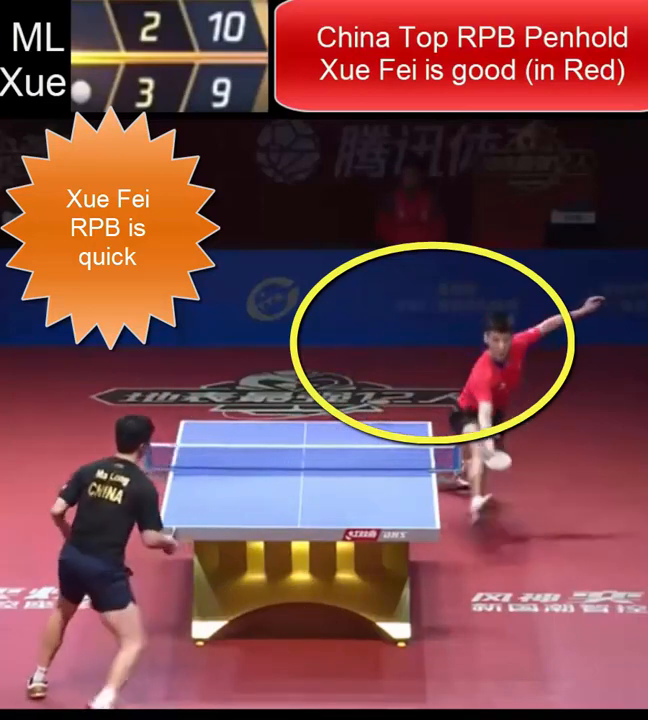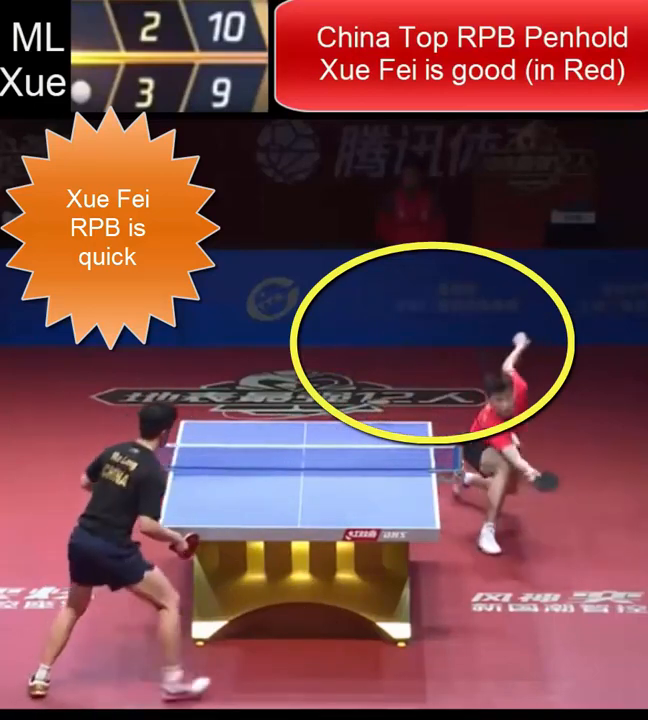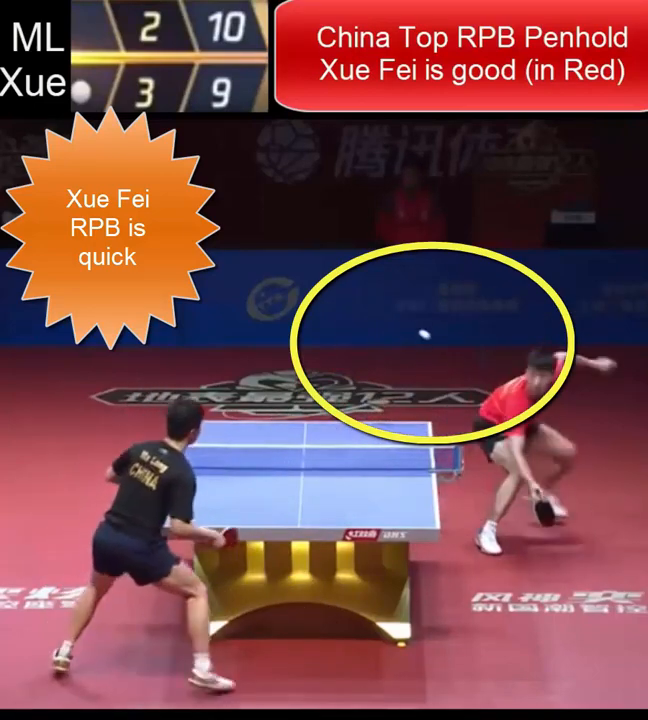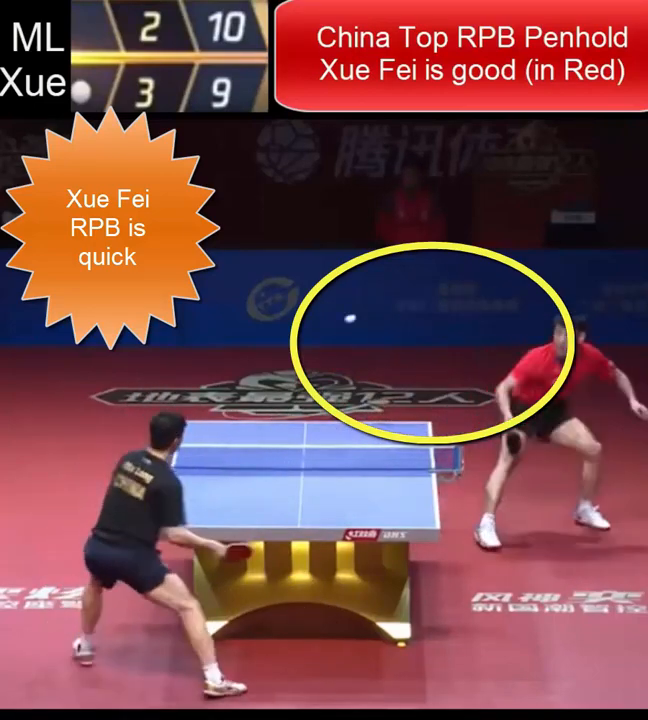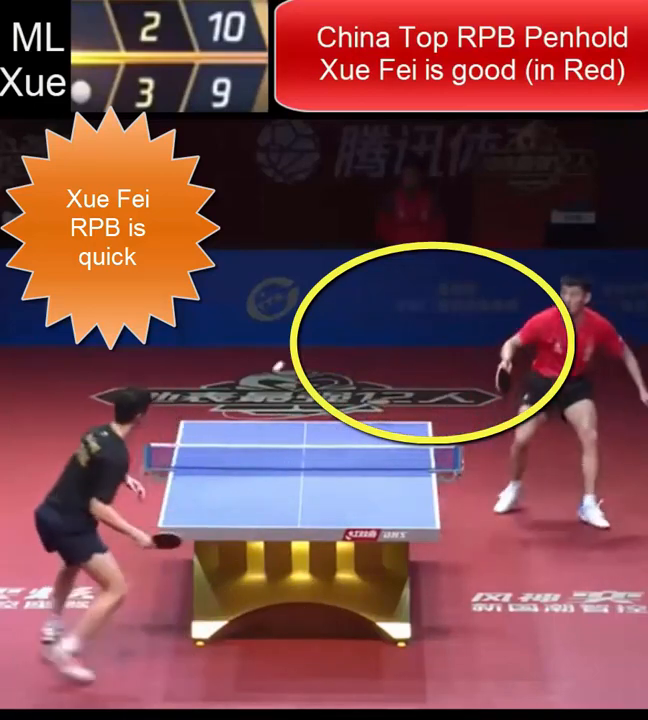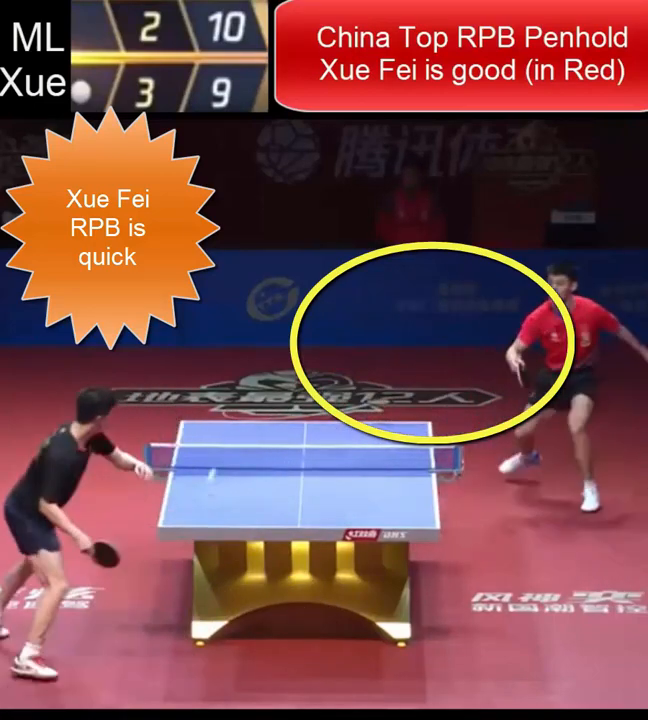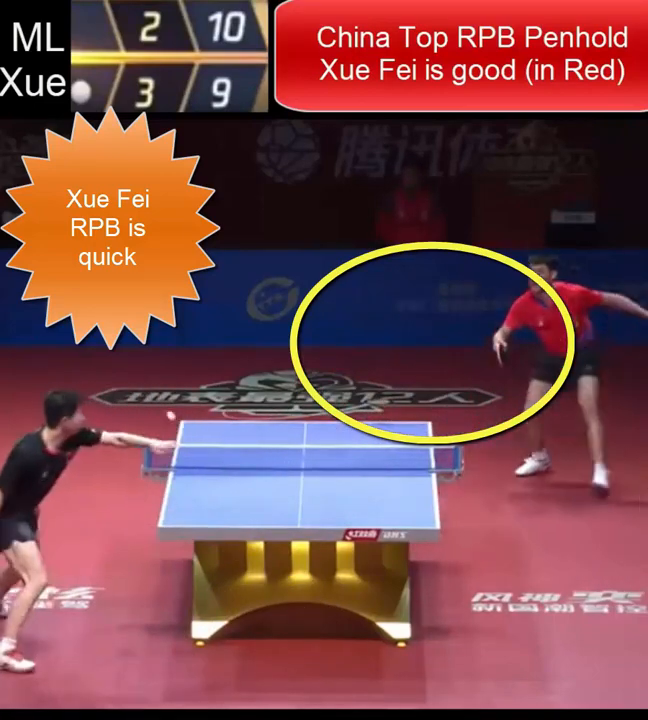
dt=0.2s
person 1, frame 1
left shoulder: (88, 471)
right shoulder: (144, 487)
left elbow: (56, 511)
right elbow: (150, 539)
right wrist: (170, 542)
left hip: (71, 559)
right hip: (106, 570)
left knee: (62, 612)
right knee: (132, 643)
left ankle: (38, 680)
right ankle: (102, 704)
person 1, frame 2
left shoulder: (113, 452)
right shoulder: (153, 472)
left elbow: (85, 482)
right elbow: (147, 525)
right wrist: (176, 539)
left hip: (80, 540)
right hip: (113, 550)
left knee: (73, 607)
right knee: (169, 603)
left ankle: (41, 677)
right ankle: (173, 682)
person 1, frame 3
left shoulder: (139, 449)
right shoulder: (182, 473)
left elbow: (110, 475)
right elbow: (180, 528)
right wrist: (211, 536)
left hip: (106, 536)
right hip: (140, 547)
left knee: (95, 589)
right knee: (197, 593)
left ankle: (64, 654)
right ankle: (202, 671)
person 1, frame 4
left shoulder: (127, 459)
right shoulder: (168, 481)
right elbow: (173, 534)
right wrist: (212, 545)
left hip: (96, 548)
right hip: (132, 557)
left knee: (95, 585)
right knee: (189, 608)
left ankle: (84, 647)
right ankle: (214, 679)
person 1, frame 5
left shoulder: (98, 434)
right shoulder: (116, 456)
right elbow: (99, 508)
left wrist: (125, 478)
right wrist: (135, 533)
left hip: (49, 514)
right hip: (72, 525)
left knee: (72, 567)
right knee: (116, 591)
left ankle: (53, 628)
right ankle: (66, 651)
person 1, frame 6
left shoulder: (80, 434)
right shoulder: (62, 455)
left elbow: (116, 455)
right elbow: (46, 506)
left wrist: (135, 463)
right wrist: (77, 535)
right hip: (27, 515)
left knee: (32, 565)
right knee: (56, 585)
right ankle: (27, 658)
person 1, frame 7
left shoulder: (74, 436)
right shoulder: (28, 453)
left elbow: (113, 437)
left wrist: (150, 442)
left hip: (24, 512)
left knee: (24, 565)
right knee: (36, 580)
person 2, frame 1
left shoulder: (518, 344)
right shoulder: (483, 373)
left elbow: (544, 326)
right elbow: (484, 413)
left wrist: (580, 312)
right wrist: (486, 441)
left hip: (495, 411)
right hip: (469, 415)
left knee: (496, 453)
right knee: (480, 450)
left ankle: (462, 474)
right ankle: (477, 501)
person 2, frame 2
left shoulder: (518, 387)
right shoulder: (491, 422)
left elbow: (507, 366)
right elbow: (512, 457)
left wrist: (520, 345)
right wrist: (527, 470)
left hip: (506, 440)
right hip: (479, 445)
left knee: (509, 487)
right knee: (504, 470)
left ankle: (465, 478)
right ankle: (487, 531)
person 2, frame 3
left shoulder: (554, 373)
right shoulder: (515, 401)
left elbow: (561, 358)
right elbow: (517, 448)
left wrist: (594, 363)
right wrist: (531, 482)
left hip: (523, 425)
right hip: (491, 426)
left knee: (568, 453)
right knee: (517, 475)
left ankle: (546, 495)
right ankle: (488, 531)
person 2, frame 4
left shoulder: (590, 356)
right shoulder: (538, 357)
left elbow: (618, 376)
right elbow: (503, 388)
right wrist: (508, 418)
left hip: (551, 410)
right hip: (521, 410)
left knee: (593, 450)
right knee: (508, 462)
left ankle: (586, 509)
right ankle: (487, 523)
person 2, frame 5
left shoulder: (600, 326)
right shoulder: (545, 320)
left elbow: (626, 354)
right elbow: (511, 343)
right wrist: (506, 360)
left hip: (575, 384)
right hip: (542, 382)
left knee: (590, 438)
right knee: (521, 440)
left ankle: (589, 505)
right ankle: (514, 488)
person 2, frame 6
left shoulder: (591, 311)
right shoulder: (538, 317)
left elbow: (619, 330)
right elbow: (515, 349)
right wrist: (514, 359)
left hip: (581, 375)
right hip: (552, 375)
left knee: (577, 427)
right knee: (522, 432)
left ankle: (590, 488)
right ankle: (527, 457)
person 2, frame 7
left shoulder: (574, 293)
right shoulder: (523, 304)
left elbow: (611, 299)
right elbow: (502, 332)
right wrist: (498, 341)
left hip: (583, 353)
right hip: (553, 356)
left knee: (588, 408)
right knee: (530, 410)
left ankle: (600, 471)
right ankle: (539, 457)
